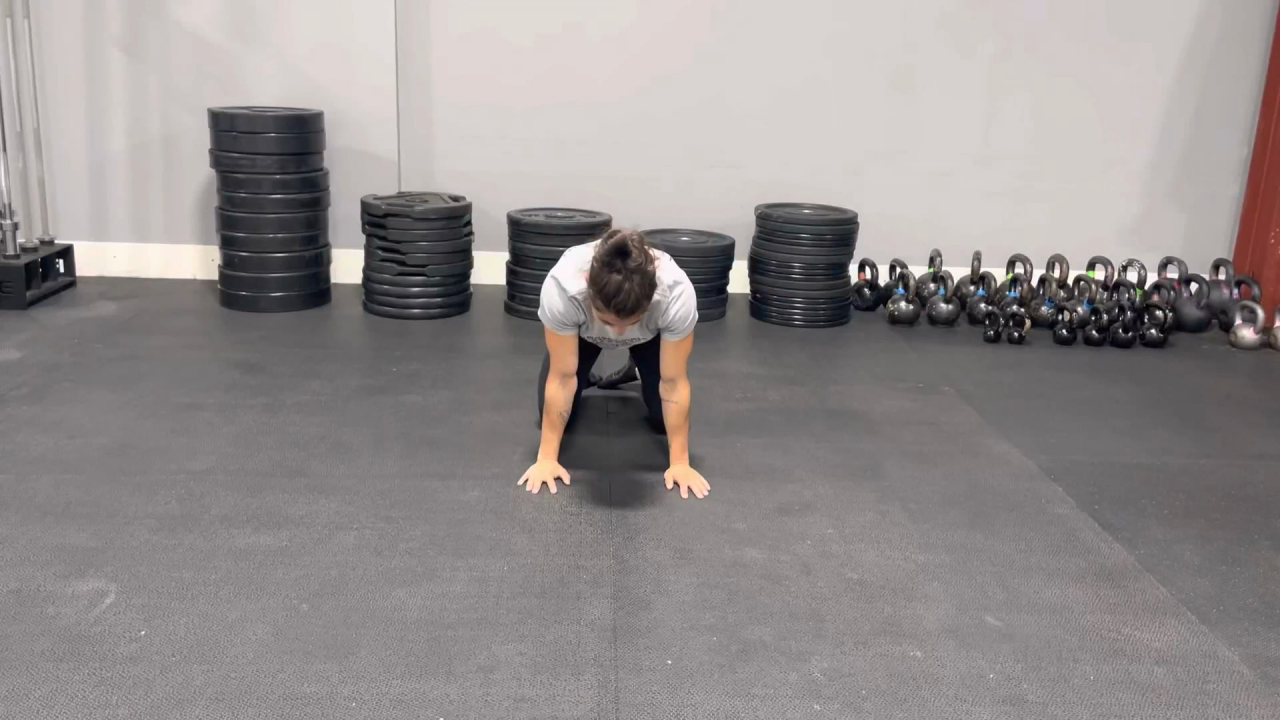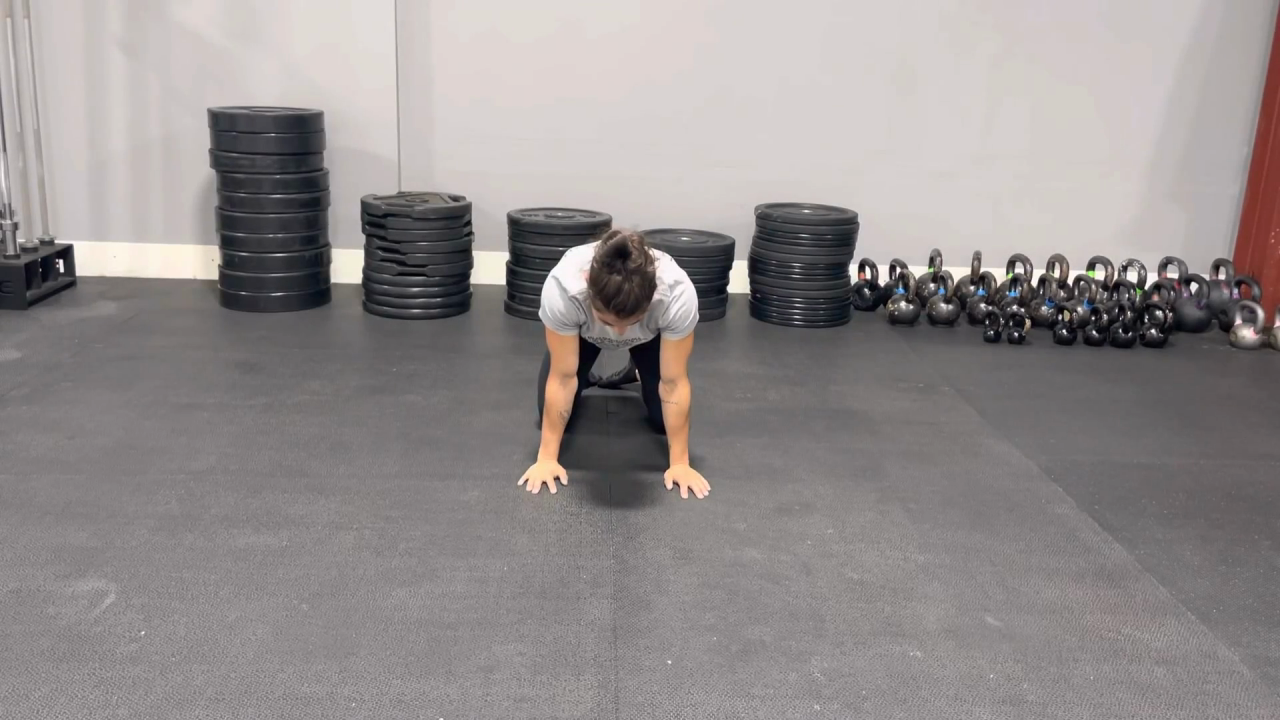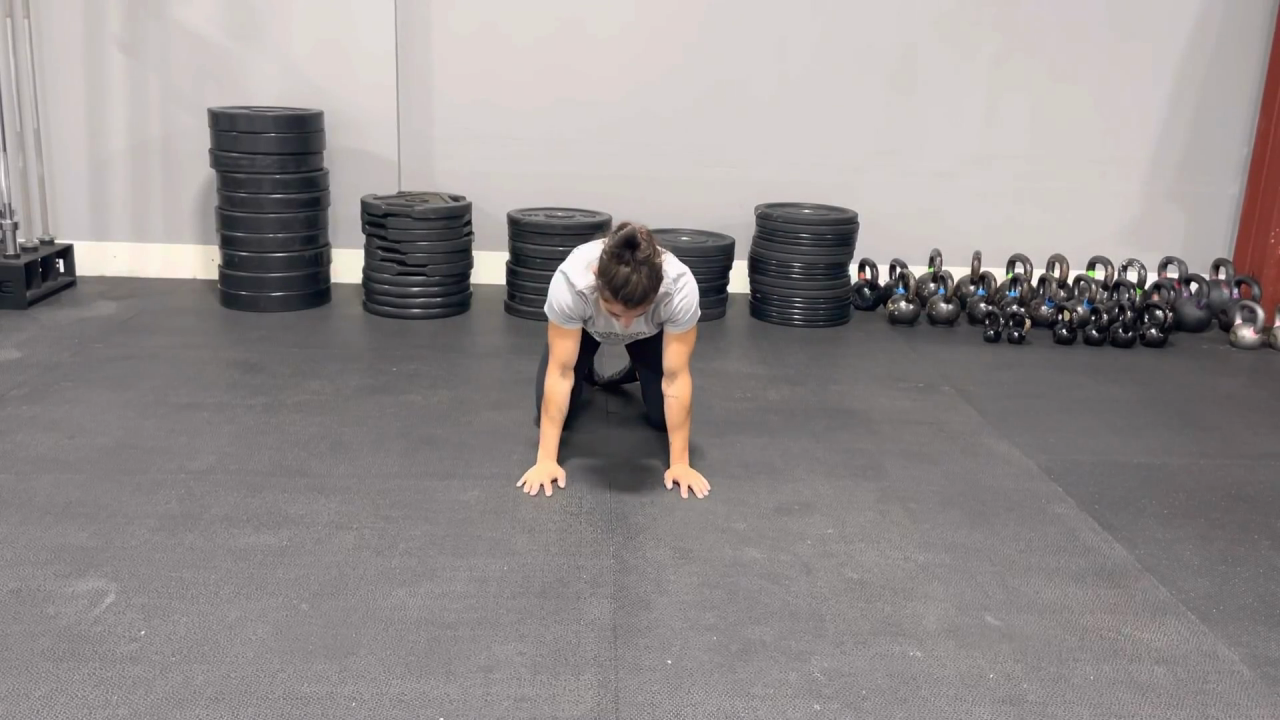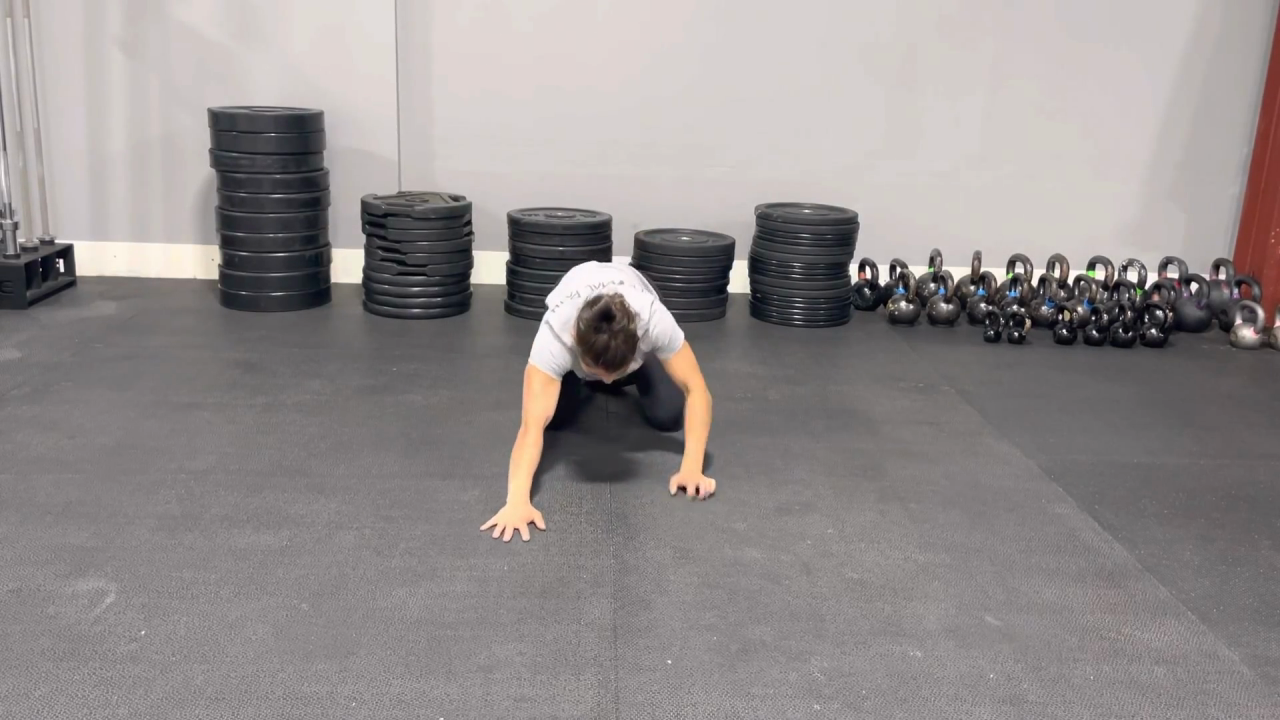
dt=0.7s
person 1, frame 1
left shoulder: (677, 293)
right shoulder: (561, 287)
left elbow: (673, 381)
right elbow: (562, 377)
left wrist: (680, 463)
right wrist: (546, 458)
right hip: (582, 332)
left knee: (664, 420)
right knee: (552, 413)
left ankle: (641, 372)
right ankle: (585, 379)
person 1, frame 2
left shoulder: (678, 293)
right shoulder: (562, 287)
left elbow: (674, 382)
right elbow: (562, 377)
left wrist: (680, 463)
right wrist: (547, 459)
right hip: (582, 331)
left knee: (662, 420)
right knee: (551, 413)
left ankle: (640, 372)
right ankle: (585, 379)
person 1, frame 3
left shoulder: (681, 287)
right shoulder: (569, 281)
left elbow: (676, 377)
right elbow: (560, 371)
left wrist: (679, 462)
right wrist: (546, 459)
right hip: (584, 326)
left knee: (662, 417)
right knee: (553, 412)
left ankle: (638, 371)
right ankle: (586, 373)
person 1, frame 4
left shoulder: (653, 320)
right shoulder: (555, 334)
left elbow: (696, 391)
right elbow: (532, 427)
left wrist: (692, 468)
right wrist: (517, 501)
right hip: (569, 311)
left knee: (666, 416)
right knee: (556, 417)
left ankle: (632, 373)
right ankle: (579, 379)
